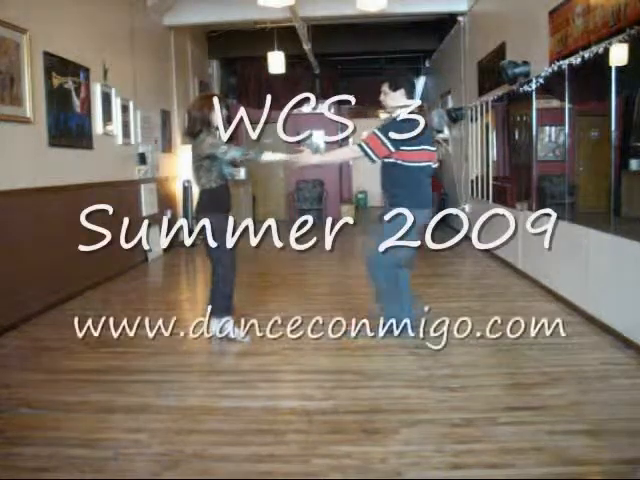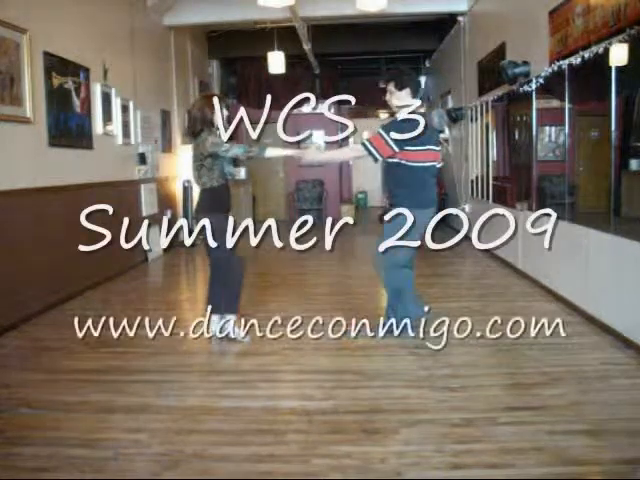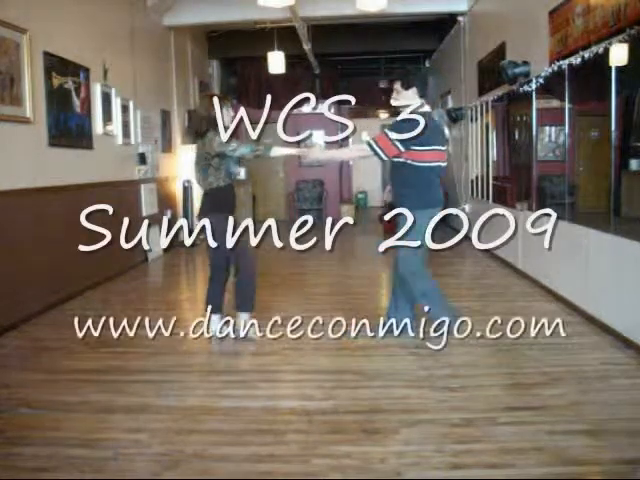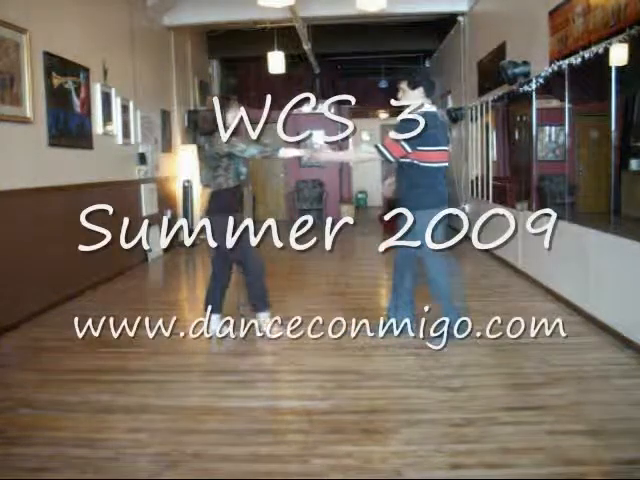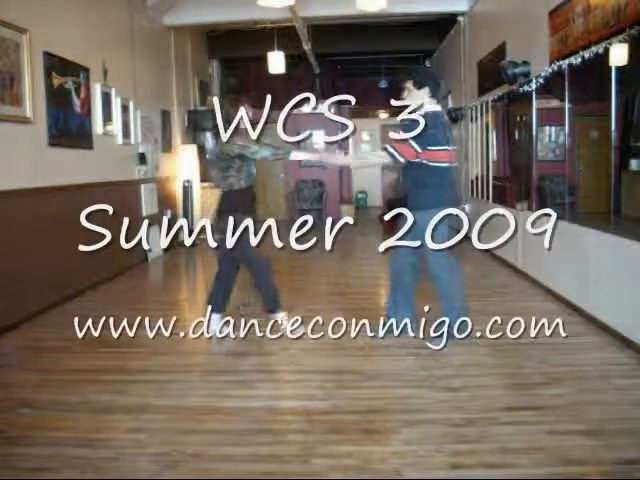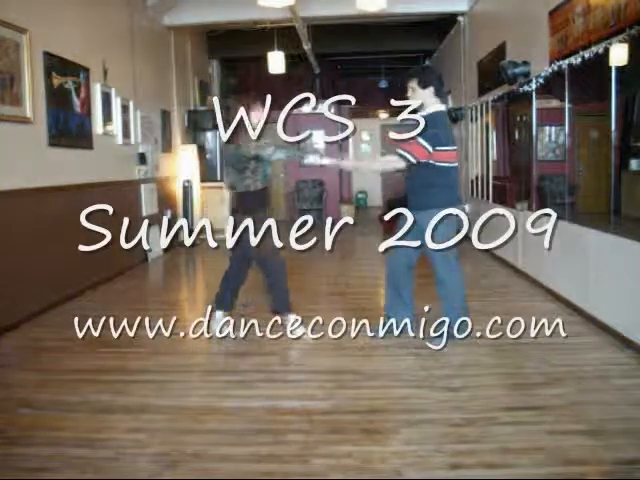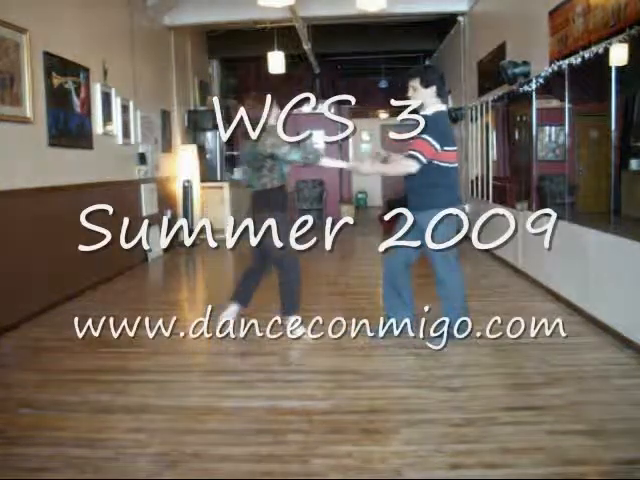
dt=0.1s
person 1, frame 1
left shoulder: (398, 126)
right shoulder: (423, 125)
left elbow: (355, 152)
left wrist: (314, 159)
left hip: (406, 207)
right hip: (418, 204)
left knee: (379, 259)
right knee: (397, 261)
left ankle: (397, 318)
right ankle: (400, 318)
person 1, frame 2
left shoulder: (402, 126)
right shoulder: (427, 124)
left elbow: (359, 151)
left wrist: (318, 156)
left hip: (408, 207)
right hip: (421, 204)
left knee: (389, 262)
right knee: (399, 262)
left ankle: (413, 317)
right ankle: (401, 317)
person 1, frame 3
left shoulder: (409, 124)
right shoulder: (433, 122)
left elbow: (366, 150)
left wrist: (324, 154)
right wrist: (397, 184)
left hip: (417, 207)
right hip: (417, 205)
left knee: (411, 264)
right knee: (404, 261)
left ankle: (445, 318)
right ankle: (400, 318)
person 1, frame 4
left shoulder: (415, 124)
right shoulder: (437, 120)
left elbow: (375, 153)
right wrist: (399, 179)
left hip: (424, 207)
right hip: (418, 205)
left knee: (434, 263)
right knee: (404, 260)
left ankle: (454, 321)
right ankle: (400, 318)
person 1, frame 5
left shoulder: (425, 124)
right shoulder: (434, 121)
left elbow: (388, 156)
left wrist: (347, 160)
right wrist: (398, 173)
left hip: (433, 208)
right hip: (418, 207)
left knee: (440, 264)
right knee: (401, 261)
left ankle: (456, 324)
right ankle: (400, 318)
person 1, frame 6
left shoulder: (430, 124)
right shoulder: (433, 121)
left elbow: (399, 160)
left wrist: (358, 165)
right wrist: (391, 162)
left hip: (436, 209)
right hip: (418, 207)
left knee: (444, 264)
right knee: (398, 260)
left ankle: (456, 325)
right ankle: (399, 318)
person 1, frame 7
left shoulder: (435, 124)
right shoulder: (426, 121)
left elbow: (411, 165)
left wrist: (373, 168)
right wrist: (386, 159)
left hip: (437, 209)
right hip: (415, 208)
left knee: (444, 265)
right knee: (394, 260)
left ankle: (456, 326)
right ankle: (399, 318)
person 2, frame 1
left shoulder: (206, 139)
right shoulder: (207, 140)
right elbow: (242, 154)
right wrist: (284, 156)
left hip: (214, 209)
right hip: (213, 211)
left knee: (223, 265)
right knee: (224, 266)
left ankle: (218, 321)
right ankle: (223, 322)
person 2, frame 2
left shoulder: (207, 138)
right shoulder: (209, 139)
right elbow: (245, 151)
right wrist: (289, 152)
left hip: (214, 209)
right hip: (213, 210)
left knee: (221, 265)
right knee: (232, 264)
left ankle: (218, 320)
right ankle: (227, 320)
person 2, frame 3
left shoulder: (206, 140)
right shoulder: (215, 140)
right elbow: (252, 150)
right wrist: (296, 150)
left hip: (215, 209)
right hip: (219, 211)
left knee: (220, 266)
right knee: (245, 262)
left ankle: (215, 321)
right ankle: (244, 319)
person 2, frame 4
left shoulder: (210, 141)
right shoulder: (224, 141)
right elbow: (260, 150)
right wrist: (302, 152)
left hip: (222, 210)
right hip: (227, 212)
left knee: (222, 266)
right knee: (252, 263)
left ankle: (215, 321)
right ankle: (263, 317)
person 2, frame 5
left shoulder: (225, 142)
right shoulder: (235, 142)
right elbow: (271, 152)
left hip: (230, 211)
right hip: (238, 212)
left knee: (228, 266)
right knee: (260, 265)
left ankle: (215, 322)
right ankle: (278, 317)
person 2, frame 6
left shoulder: (236, 143)
right shoulder: (250, 143)
right elbow: (287, 154)
left hip: (245, 210)
right hip: (253, 213)
left knee: (238, 266)
right knee: (274, 266)
left ankle: (219, 317)
right ankle: (288, 320)
person 2, frame 7
left shoulder: (255, 141)
right shoulder: (266, 140)
right elbow: (301, 156)
left hip: (265, 208)
right hip: (270, 210)
left knee: (260, 263)
right knee: (289, 264)
left ankle: (233, 310)
right ankle: (290, 321)
